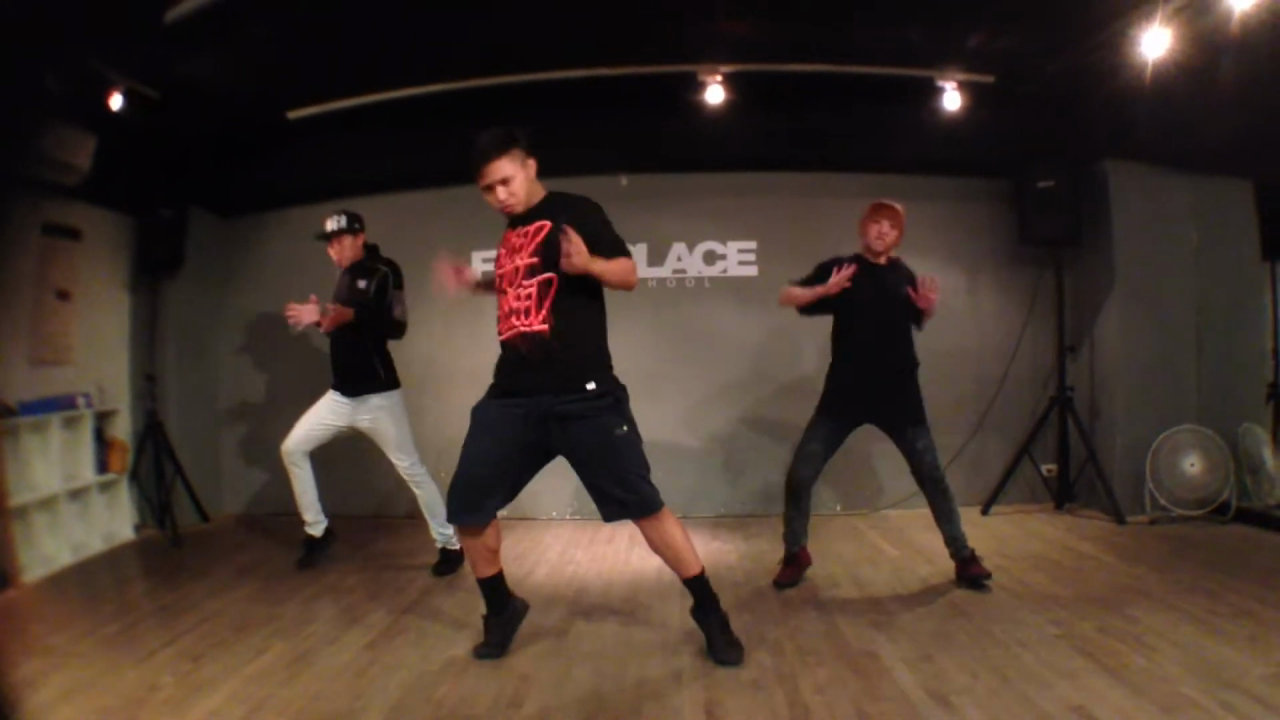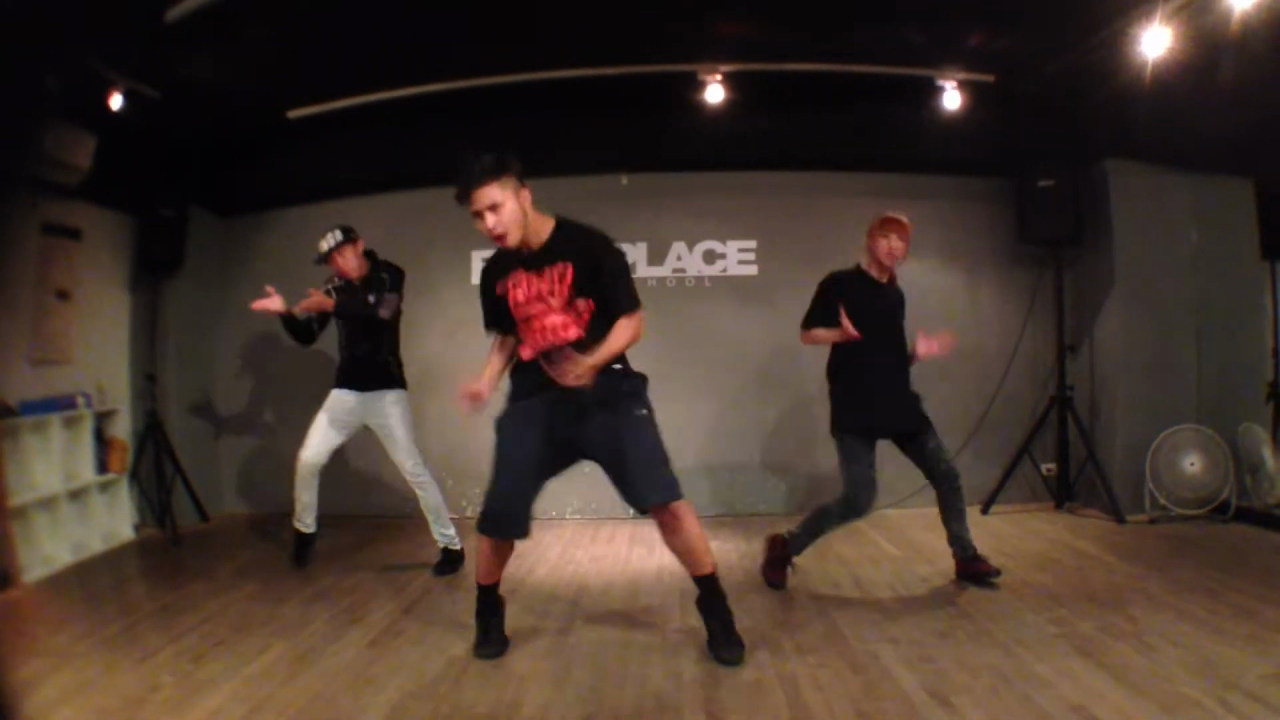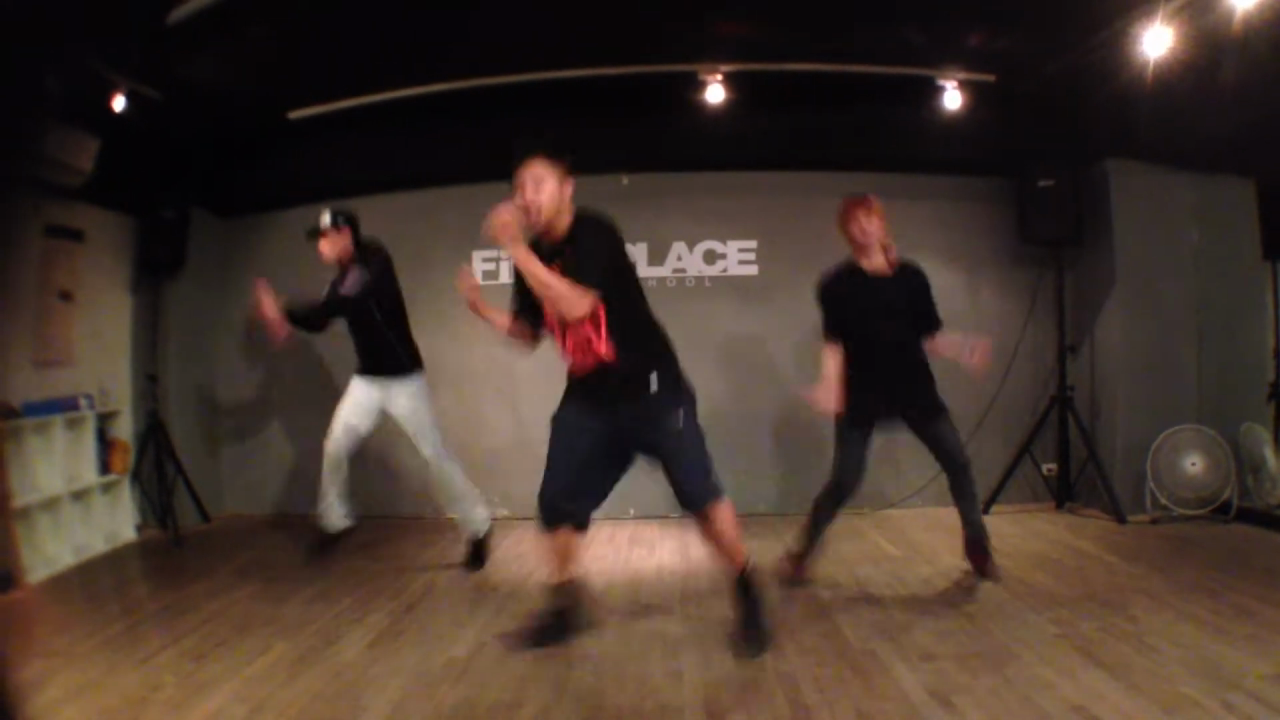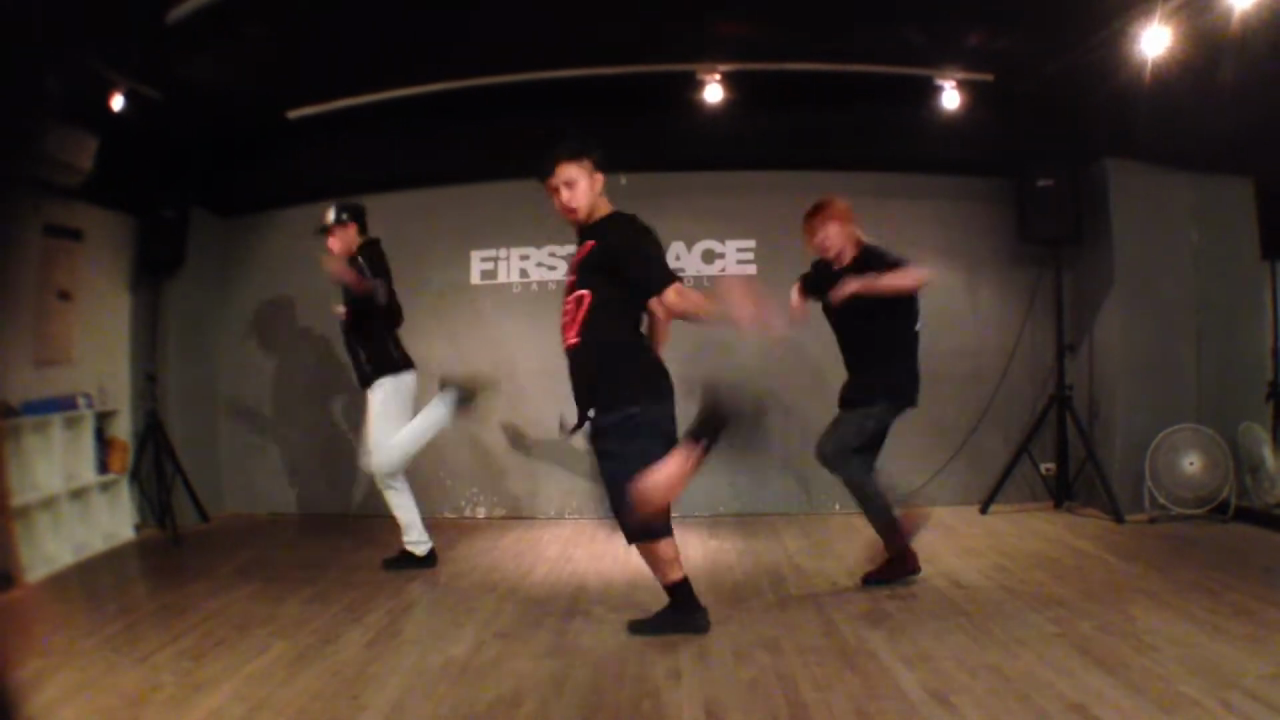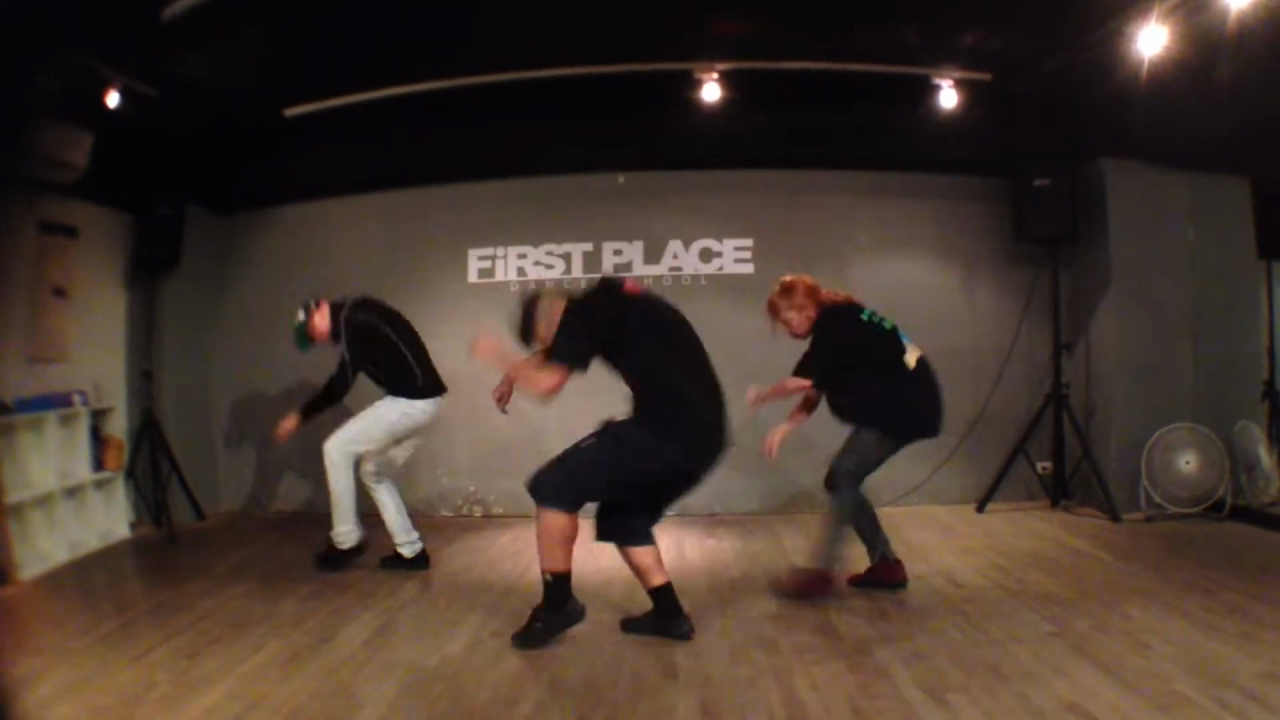
dt=0.3s
person 1, frame 1
left shoulder: (575, 210)
right shoulder: (513, 226)
left elbow: (627, 274)
left wrist: (585, 262)
right wrist: (476, 282)
left hip: (583, 394)
right hip: (512, 395)
left knee: (643, 505)
right knee: (466, 507)
left ankle: (709, 611)
right ankle: (501, 608)
person 1, frame 2
left shoulder: (589, 245)
right shoulder: (496, 272)
left elbow: (632, 318)
left wrist: (592, 361)
right wrist: (486, 379)
left hip: (606, 391)
right hip: (534, 400)
left knee: (664, 500)
right knee: (500, 513)
left ankle: (716, 612)
right ankle: (489, 613)
person 1, frame 3
left shoulder: (596, 234)
right shoulder: (532, 260)
left elbow: (575, 306)
right elbow: (527, 332)
left wrist: (517, 249)
right wrist: (478, 303)
left hip: (650, 391)
right hip: (587, 404)
left knee: (701, 495)
right knee: (558, 505)
left ankle: (749, 596)
right ankle: (565, 606)
person 1, frame 4
left shoulder: (614, 235)
right shoulder: (592, 243)
left elbow: (670, 296)
left wrist: (722, 310)
left hip: (622, 399)
right hip: (606, 401)
left knee: (644, 500)
right knee: (641, 515)
left ankle: (706, 429)
right ankle: (685, 608)
person 1, frame 5
left shoulder: (586, 310)
right shoulder: (611, 300)
left elbow: (545, 383)
left wrist: (500, 359)
right wrist: (515, 375)
left hip: (664, 426)
right hip: (705, 433)
left knee: (553, 488)
right knee: (624, 516)
left ankle: (557, 605)
right ankle: (670, 613)
person 2, frame 1
left shoulder: (901, 273)
right shoulder: (839, 267)
left elbow: (915, 320)
right elbow: (786, 298)
left wrist: (927, 306)
right wrist: (824, 290)
left hip: (899, 395)
right hip: (844, 394)
left knee: (931, 476)
right knee: (799, 475)
left ankle: (963, 557)
right ankle: (795, 555)
person 2, frame 2
left shoulder: (894, 293)
right shoulder: (841, 284)
right elbow: (809, 334)
left wrist: (919, 349)
right wrist: (841, 334)
left hip: (900, 404)
right hip: (856, 407)
left knee: (946, 475)
right knee: (857, 501)
left ankle: (966, 557)
right ankle: (783, 549)
person 2, frame 3
left shoulder: (911, 276)
right shoulder: (838, 283)
left elbow: (930, 334)
right elbow: (833, 342)
left wrist: (963, 348)
right wrist: (829, 386)
left hip: (914, 388)
right hip: (863, 395)
left knee: (957, 462)
right knee: (843, 483)
left ankle: (976, 541)
right ankle: (803, 549)
person 2, frame 4
left shoulder: (872, 261)
right shoulder: (824, 269)
left elbow: (918, 277)
right elbow: (805, 286)
left wrist: (859, 284)
right wrist: (799, 298)
left hip: (890, 379)
right hip: (867, 380)
left knee: (832, 450)
right knee: (853, 459)
left ankle: (901, 527)
right ankle: (899, 554)
person 2, frame 5
left shoulder: (837, 322)
right shoulder: (834, 330)
left elbow: (802, 382)
right elbow: (813, 396)
left wrist: (763, 394)
right wrist: (783, 428)
left hip: (905, 404)
right hip: (895, 406)
left knee: (842, 475)
right knee: (841, 481)
left ankle: (824, 571)
right ankle: (886, 564)
person 3, frame 1
left shoulder: (383, 271)
right shoulder: (347, 275)
left elbow: (396, 327)
left wrist: (351, 316)
right wrist: (320, 317)
left hip: (378, 394)
right hip: (340, 394)
left knee: (410, 468)
right knee: (292, 449)
left ankle: (450, 545)
right ankle: (317, 531)
person 3, frame 2
left shoulder: (391, 276)
right shoulder: (335, 288)
left elbow: (381, 323)
right elbow: (306, 335)
left wrist: (335, 305)
right wrist: (284, 312)
left hip: (388, 393)
right hip: (346, 392)
left knee: (413, 470)
right knee: (308, 461)
left ankle: (449, 544)
right ankle: (305, 530)
person 3, frame 3
left shoulder: (372, 258)
right shoulder: (346, 275)
left elbow: (333, 305)
right elbow: (318, 320)
left wrist: (281, 312)
right wrist: (284, 317)
left hip: (404, 378)
right hip: (368, 380)
left knee: (437, 457)
right knee: (335, 449)
left ankle: (478, 528)
right ankle: (335, 522)
person 3, frame 4
left shoulder: (364, 257)
right shoulder: (359, 264)
left elbow: (386, 311)
left wrist: (357, 285)
right wrist: (353, 311)
left hip: (390, 378)
right hip: (380, 379)
left knee: (383, 459)
right knee: (384, 467)
left ankle: (451, 399)
right ankle: (419, 549)
person 3, frame 5
left shoulder: (349, 317)
right shoulder: (358, 315)
left elbow: (342, 381)
left wrist: (301, 415)
left hip: (411, 399)
right hip: (420, 399)
left knee: (336, 450)
right knee: (374, 473)
left ankle: (346, 542)
right ankle: (410, 550)
